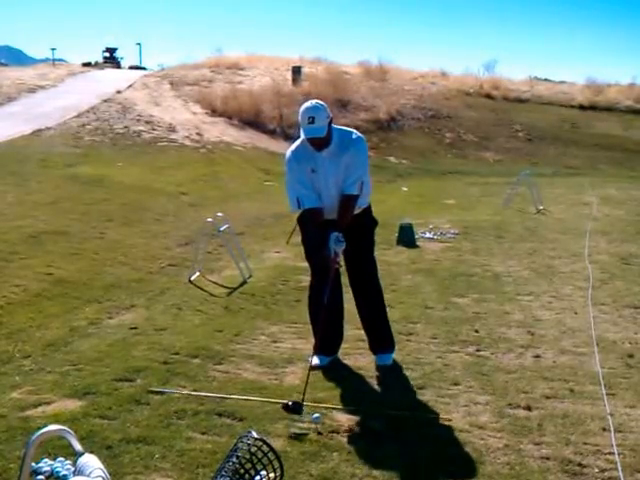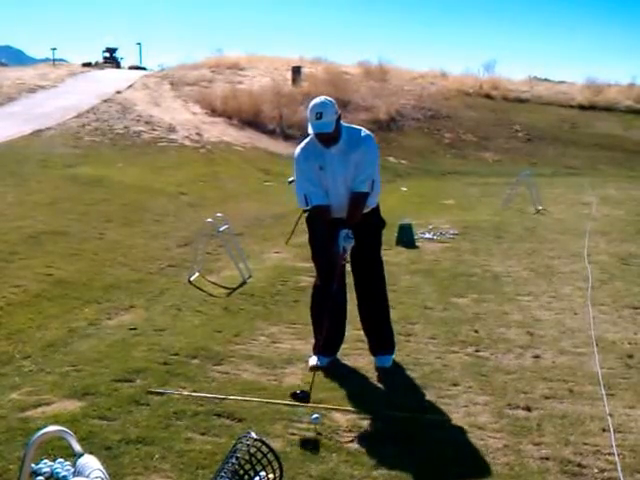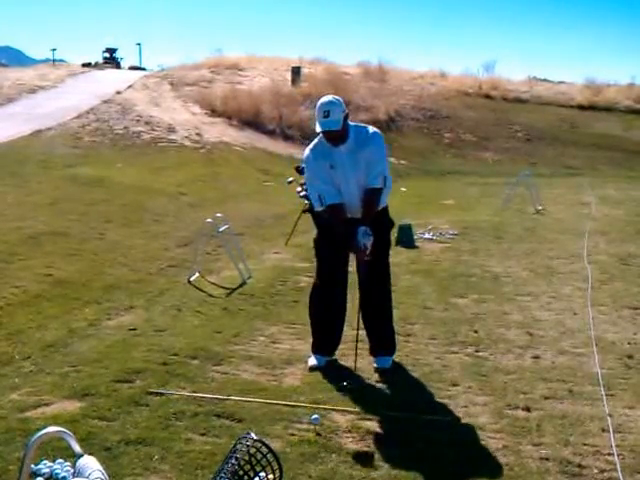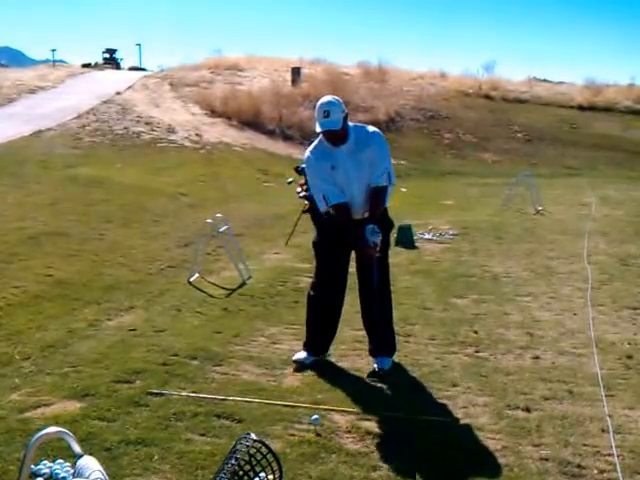
dt=0.2s
person 1, frame 1
left shoulder: (355, 143)
right shoulder: (295, 156)
left elbow: (351, 193)
right elbow: (308, 205)
left wrist: (339, 234)
right wrist: (324, 243)
left hip: (356, 220)
right hip: (317, 223)
left knee: (366, 283)
right knee: (322, 285)
left ankle: (383, 346)
right ankle: (325, 348)
person 1, frame 2
left shoulder: (364, 141)
right shoulder: (304, 154)
left elbow: (362, 191)
right elbow: (315, 203)
left wrist: (349, 231)
right wrist: (333, 239)
left hip: (364, 220)
right hip: (324, 223)
left knee: (371, 285)
right knee: (326, 285)
left ankle: (382, 348)
right ankle: (324, 348)
person 1, frame 3
left shoulder: (372, 139)
right shoulder: (313, 155)
left elbow: (375, 187)
right elbow: (328, 202)
left wrist: (366, 228)
right wrist: (351, 237)
left hip: (373, 219)
right hip: (332, 223)
left knee: (376, 285)
right knee: (326, 285)
left ankle: (383, 349)
right ankle: (323, 349)
person 1, frame 4
left shoulder: (373, 139)
right shoulder: (314, 156)
left elbow: (380, 185)
right elbow: (335, 202)
left wrist: (373, 226)
right wrist: (358, 238)
left hip: (372, 220)
right hip: (334, 225)
left knee: (376, 286)
right knee: (325, 285)
left ankle: (382, 350)
right ankle: (315, 346)
